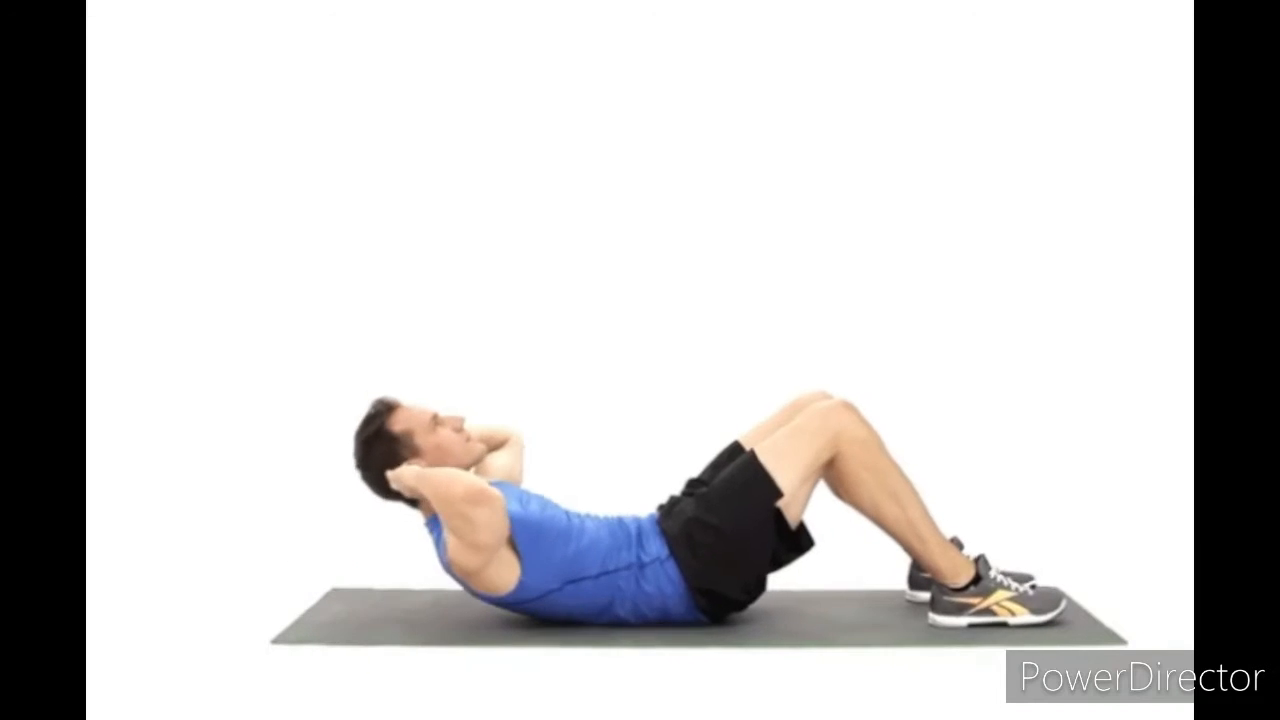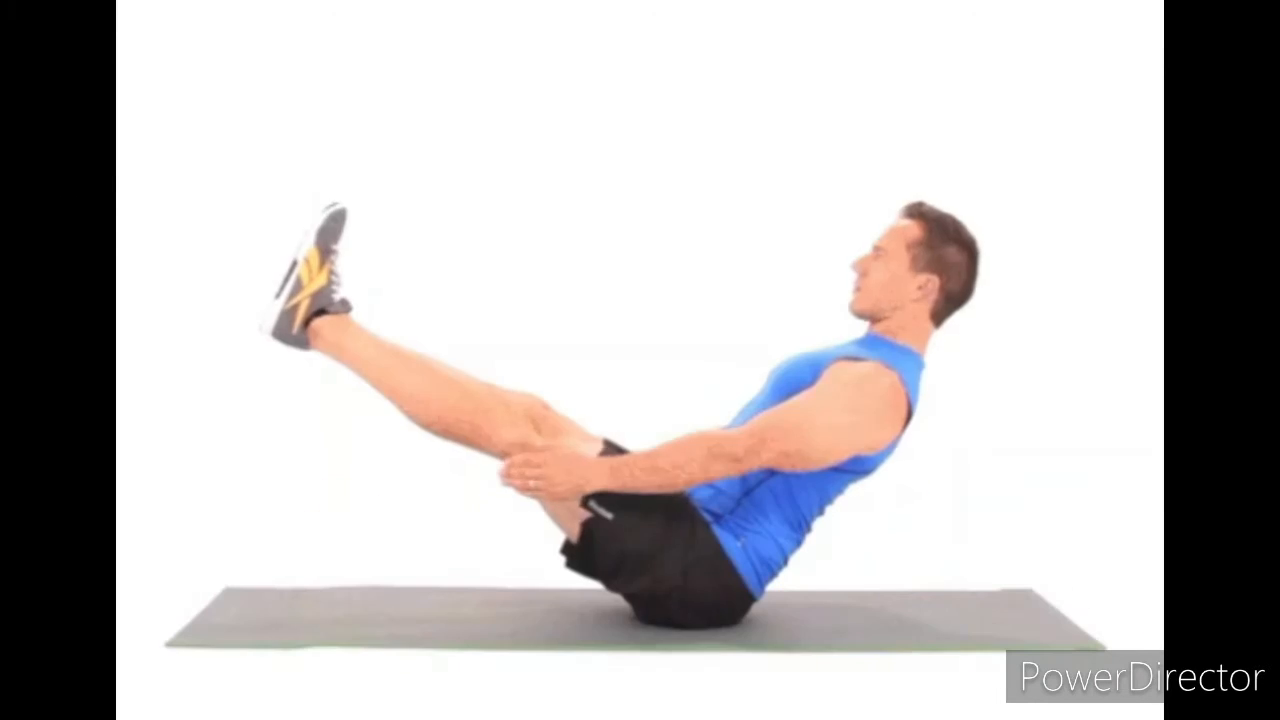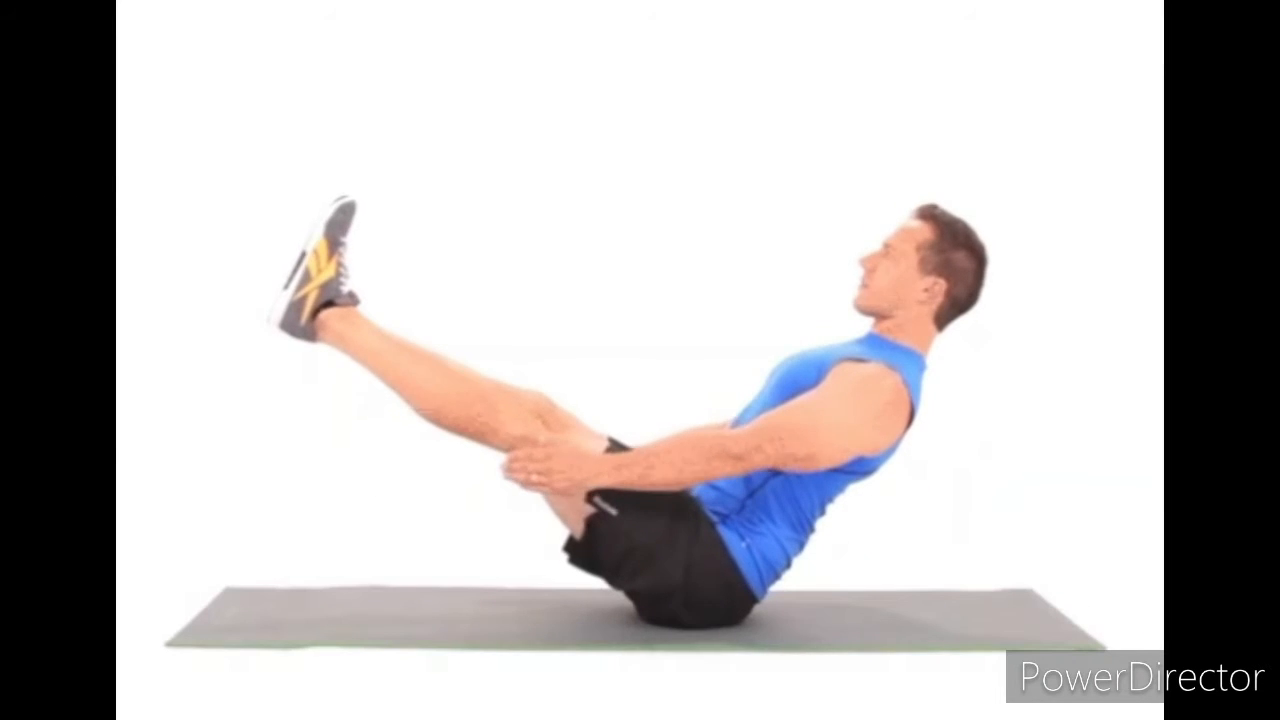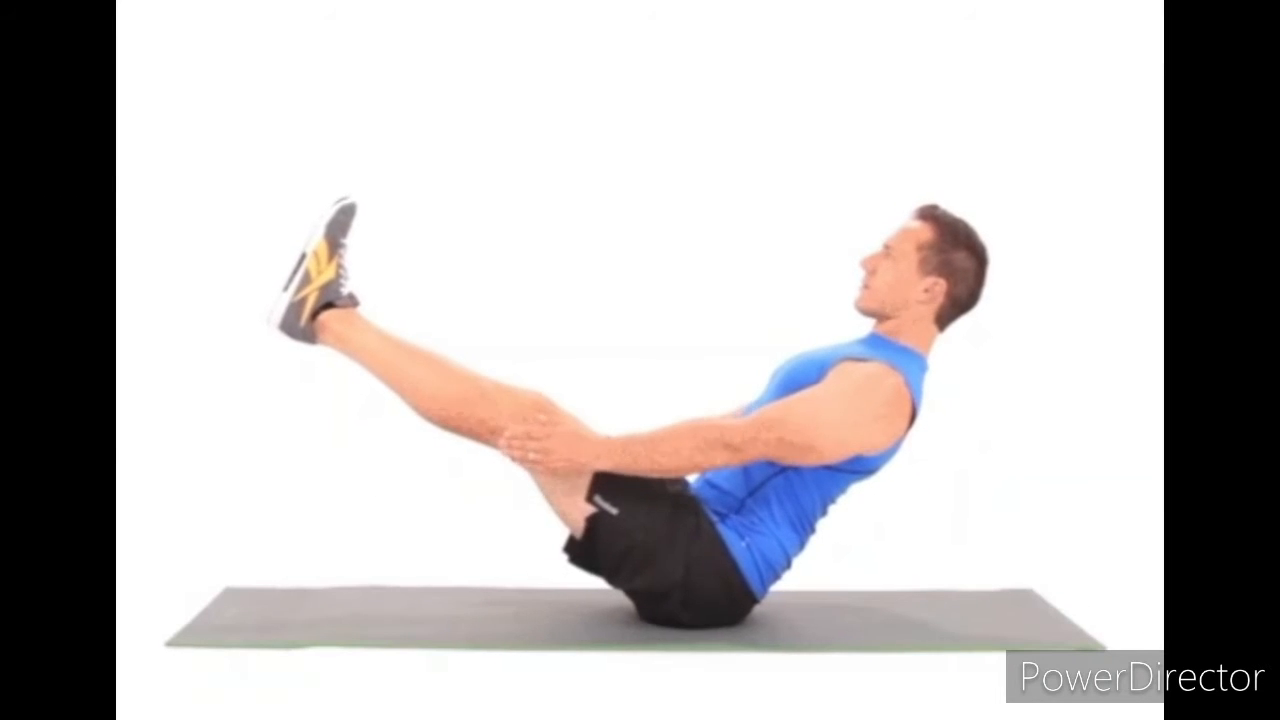
dt=1s
person 1, frame 1
left shoulder: (476, 505)
right shoulder: (471, 548)
left elbow: (509, 438)
right elbow: (470, 493)
left wrist: (453, 443)
right wrist: (417, 478)
left hip: (674, 535)
right hip: (695, 573)
left knee: (820, 406)
right knee: (834, 423)
left ankle: (939, 565)
right ankle: (964, 586)
person 1, frame 2
left shoulder: (871, 384)
right shoulder: (866, 363)
left elbow: (731, 454)
left wrist: (590, 476)
left hip: (701, 567)
right hip: (696, 551)
left knee: (525, 423)
left ankle: (322, 322)
person 1, frame 3
left shoulder: (878, 387)
right shoulder: (863, 363)
left elbow: (737, 452)
left wrist: (595, 471)
right wrist: (602, 465)
left hip: (705, 571)
right hip: (704, 542)
left knee: (528, 421)
right knee: (535, 417)
left ankle: (329, 315)
right ankle: (334, 316)
person 1, frame 4
left shoulder: (879, 388)
right shoulder: (863, 363)
left elbow: (737, 443)
right elbow: (745, 431)
left wrist: (593, 452)
right wrist: (603, 451)
left hip: (704, 569)
right hip: (704, 541)
left knee: (528, 418)
right knee: (533, 418)
left ankle: (328, 317)
right ankle: (334, 318)
